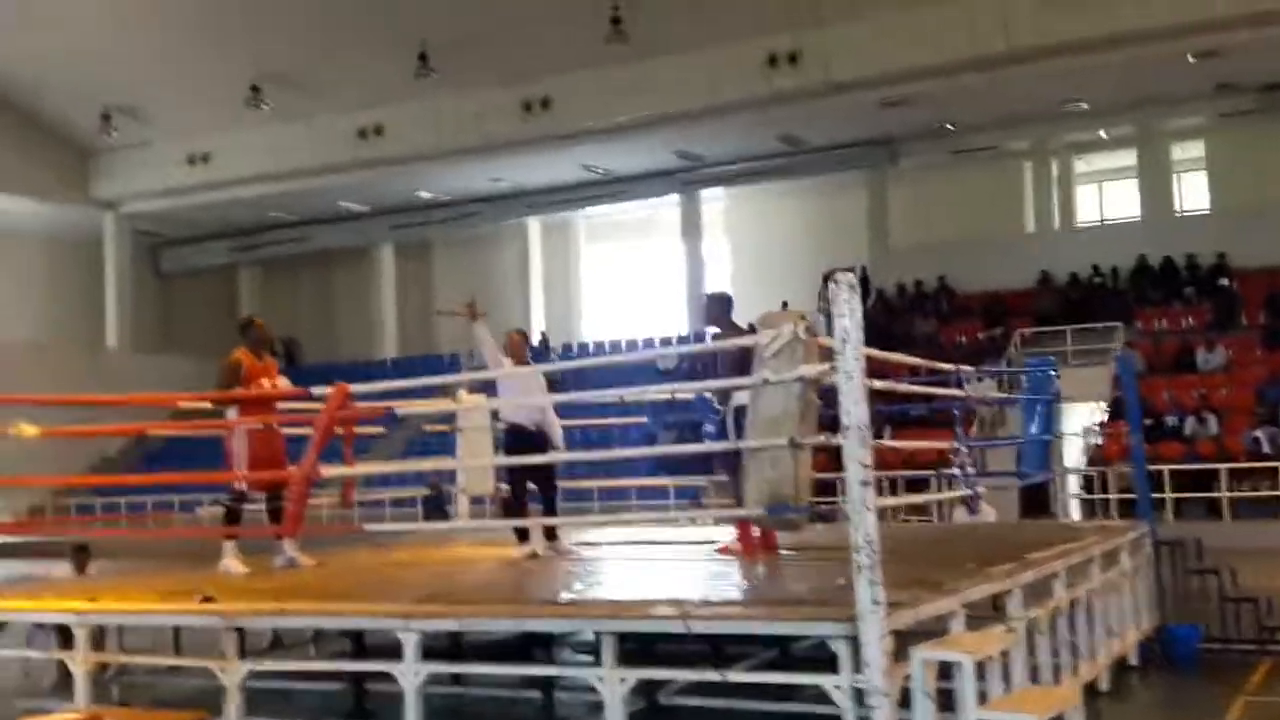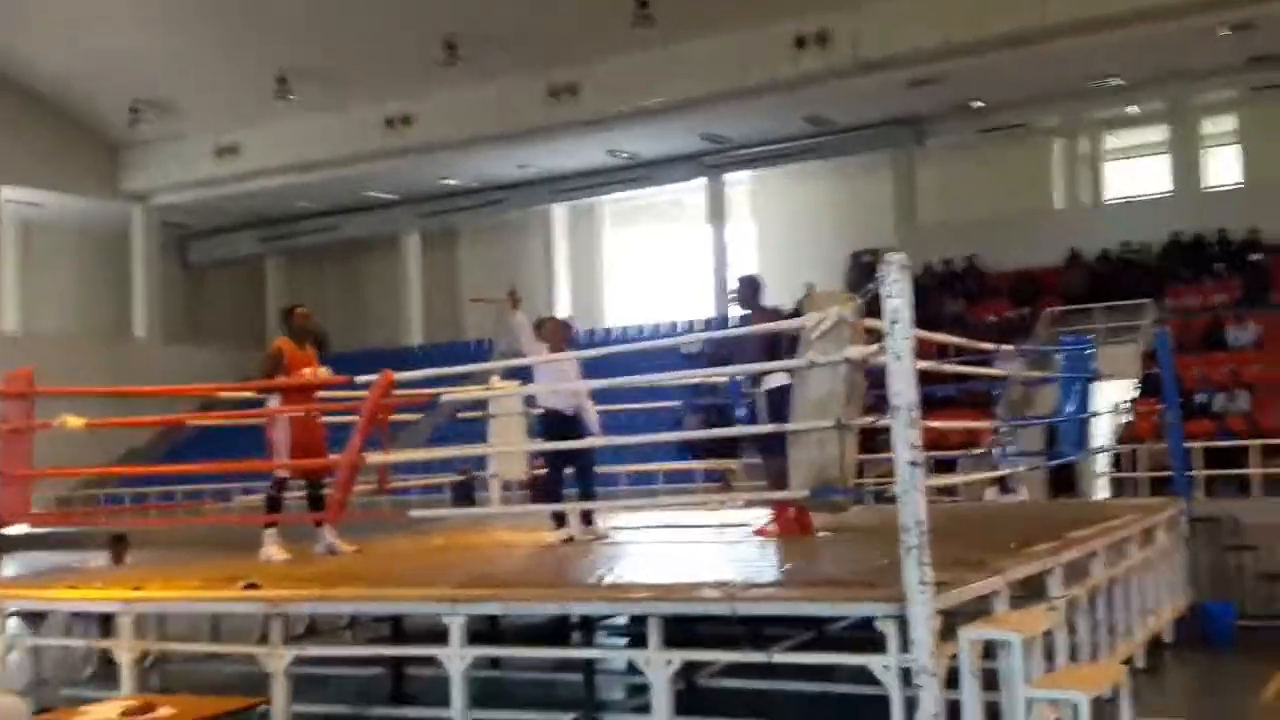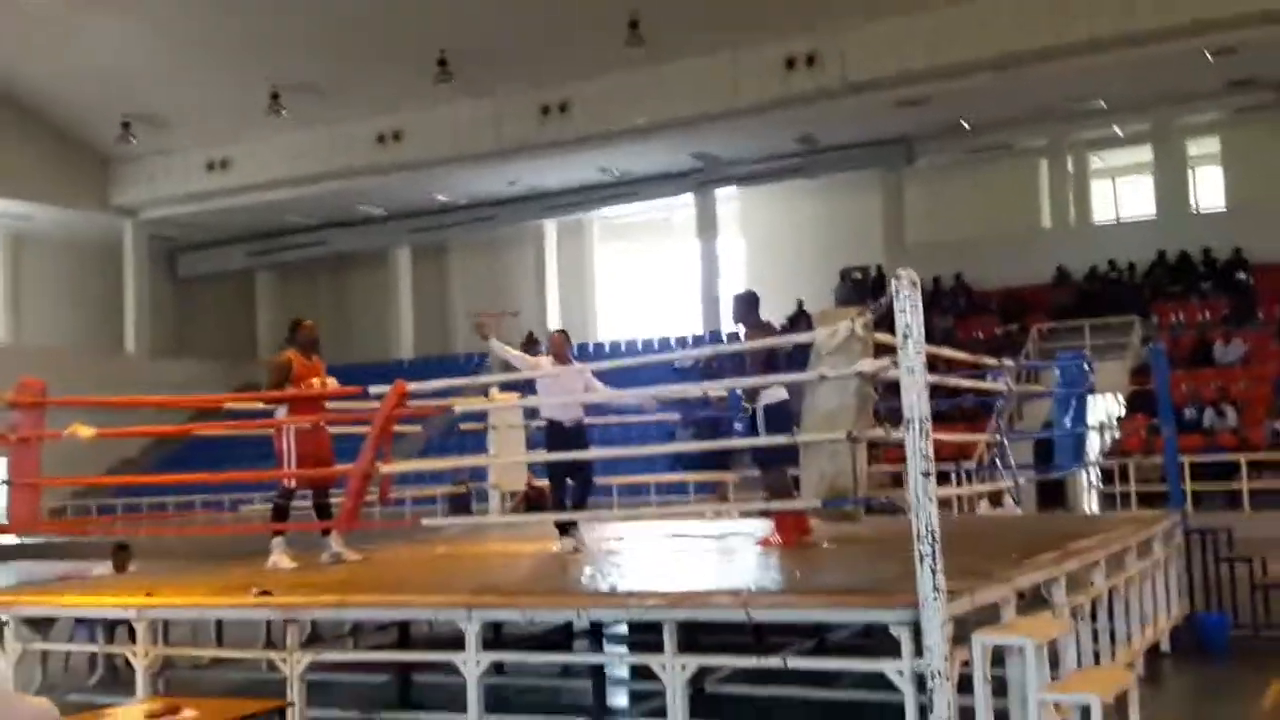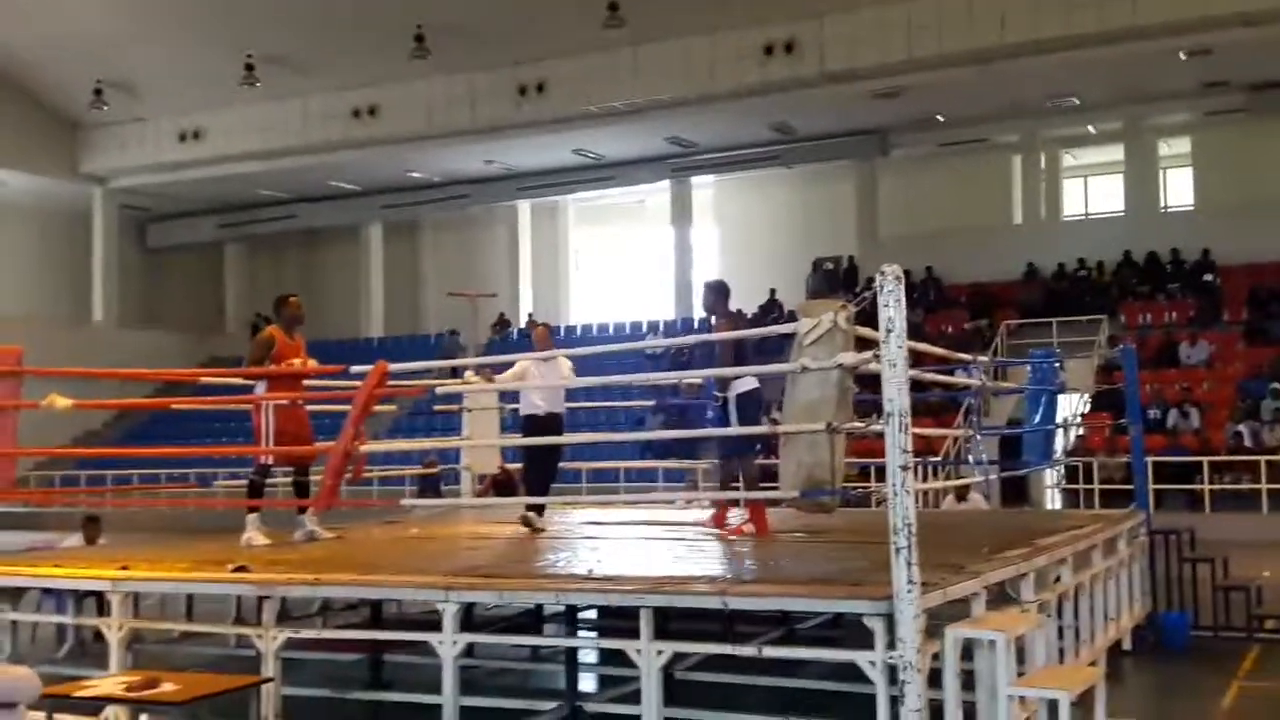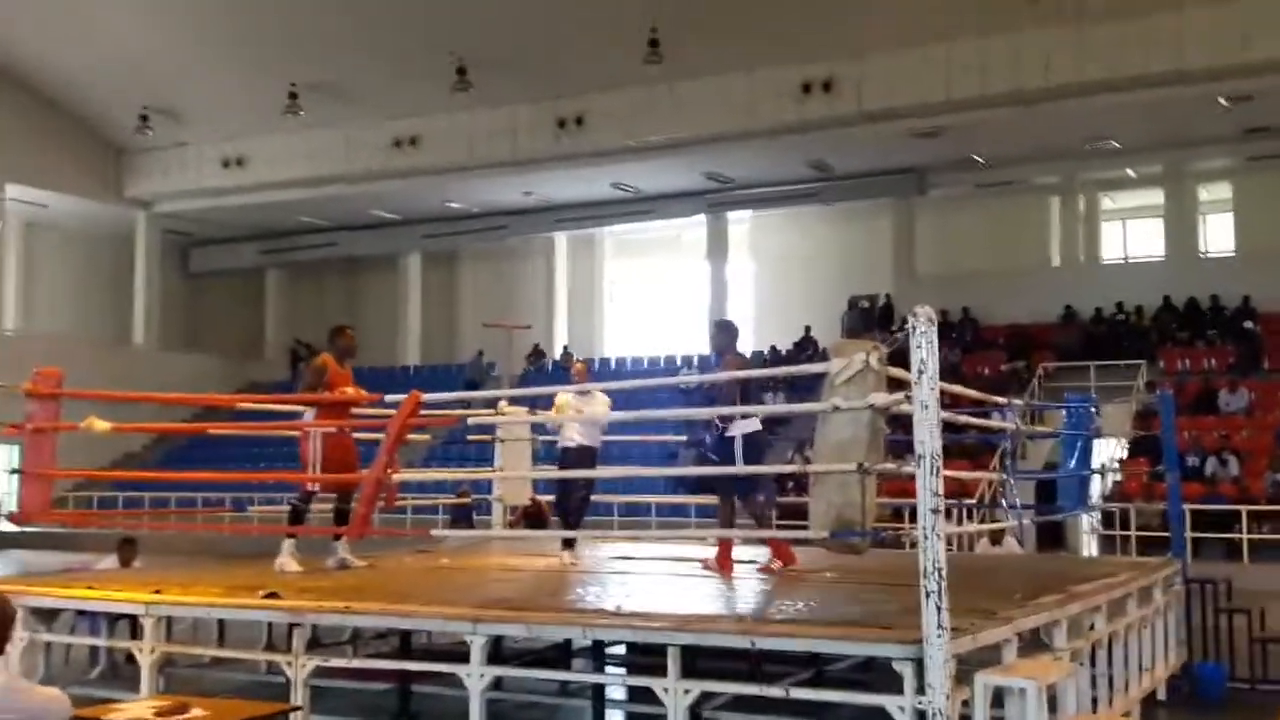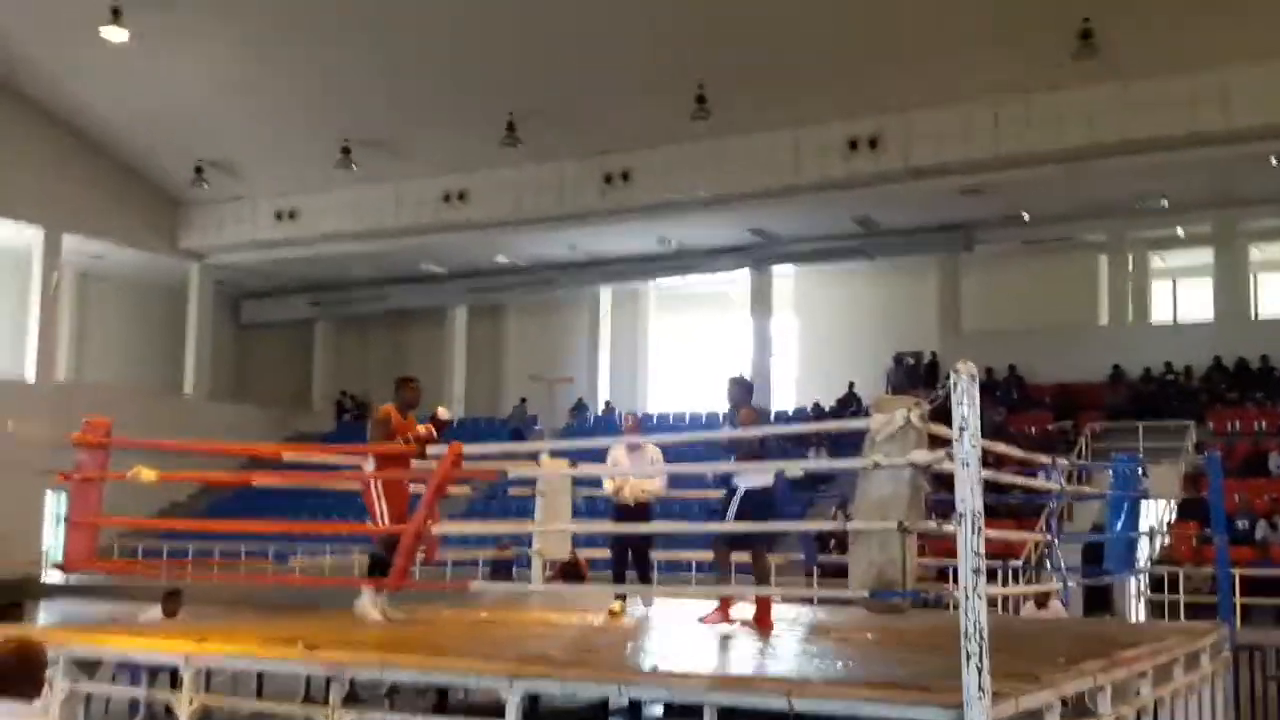
dt=0.4s
person 1, frame 1
left shoulder: (271, 361)
right shoulder: (236, 360)
left wrist: (283, 391)
right wrist: (250, 392)
left hip: (269, 427)
right hip: (244, 428)
left knee: (277, 487)
right knee: (240, 489)
left ankle: (286, 549)
right ankle: (229, 553)
person 1, frame 2
left shoulder: (311, 350)
right shoulder: (278, 349)
left wrist: (323, 378)
right wrist: (291, 381)
left hip: (309, 415)
right hip: (285, 416)
left knee: (316, 475)
right knee: (281, 476)
left ankle: (325, 536)
right ankle: (270, 540)
person 1, frame 3
left shoulder: (319, 361)
right shoulder: (285, 360)
right elbow: (268, 395)
left wrist: (331, 388)
right wrist: (298, 391)
left hip: (316, 425)
right hip: (293, 427)
left knee: (323, 485)
right knee: (289, 485)
left ankle: (333, 545)
right ankle: (277, 549)
person 1, frame 4
left shoulder: (299, 340)
right shoulder: (268, 337)
right elbow: (248, 370)
left wrist: (309, 368)
right wrist: (280, 368)
left hip: (295, 404)
right hip: (271, 404)
left knee: (303, 461)
right knee: (265, 462)
left ankle: (307, 523)
right ankle: (252, 526)
person 1, frame 5
left shoulder: (347, 369)
right shoulder: (321, 364)
right elbow: (302, 395)
left wrist: (357, 399)
right wrist: (336, 396)
left hip: (341, 432)
right hip: (319, 431)
left knee: (347, 488)
right knee: (310, 489)
left ankle: (340, 551)
right ankle: (287, 552)
person 1, frame 6
left shoulder: (410, 419)
right shoulder: (384, 414)
left elbow: (421, 450)
right elbow: (376, 447)
left wrist: (436, 428)
right wrist: (407, 439)
left hip: (398, 482)
right hip: (378, 481)
left knee: (396, 540)
right knee: (388, 536)
left ankle: (377, 602)
right ankle: (368, 595)
person 2, frame 1
left shoulder: (726, 338)
right shoulder: (742, 334)
left elbow: (727, 376)
left wrist: (721, 403)
left hip: (735, 405)
right hip: (746, 403)
left knee: (736, 470)
right knee: (738, 470)
left ankle: (745, 537)
right ankle: (766, 536)
person 2, frame 2
left shoulder: (756, 319)
right shoulder: (774, 315)
left elbow: (758, 360)
left wrist: (752, 386)
left hip: (769, 387)
right hip: (782, 384)
left knee: (773, 454)
right knee: (779, 451)
left ankle: (783, 519)
right ankle: (799, 515)
person 2, frame 3
left shoulder: (753, 333)
right shoulder: (768, 329)
left elbow: (755, 371)
left wrist: (748, 403)
left hip: (765, 402)
right hip: (778, 398)
left knee: (770, 467)
right knee: (778, 462)
person 2, frame 4
left shoulder: (723, 324)
right shoulder: (734, 320)
left elbow: (726, 365)
left wrist: (718, 397)
left hip: (737, 393)
right hip: (745, 391)
left knee: (742, 456)
right knee: (727, 454)
left ankle: (758, 520)
right ankle: (719, 515)
person 2, frame 5
left shoulder: (731, 362)
right shoulder: (735, 362)
left elbow: (731, 402)
left wrist: (717, 428)
right wrist: (719, 428)
left hip: (740, 434)
right hip: (739, 434)
left knee: (749, 498)
right knee: (726, 494)
left ankle: (782, 552)
right ankle: (723, 558)
person 2, frame 6
left shoulder: (745, 415)
right shoulder: (752, 415)
left elbow: (751, 450)
left hip: (749, 487)
right hip: (762, 486)
left knee: (722, 545)
right knee: (758, 550)
left ankle: (723, 608)
right ankle: (762, 617)
person 3, frame 1
left shoulder: (537, 375)
right shoulder: (502, 367)
left elbow: (547, 409)
right elbow: (487, 347)
left wrist: (558, 441)
right wrist: (476, 321)
left hip: (538, 435)
right hip: (515, 435)
left knee: (548, 487)
right knee: (517, 490)
left ankle: (552, 538)
right ankle: (524, 542)
person 3, frame 2
left shoulder: (571, 360)
right shoulder: (539, 354)
left elbow: (582, 395)
right elbow: (525, 333)
left wrist: (594, 426)
right wrist: (516, 309)
left hip: (573, 419)
right hip: (552, 419)
left knee: (586, 470)
right knee: (554, 475)
left ankle: (588, 523)
right ankle: (561, 526)
person 3, frame 3
left shoulder: (580, 371)
right shoulder: (540, 366)
left elbow: (603, 392)
right elbow: (515, 357)
left wrist: (638, 400)
right wrist: (490, 339)
left hip: (577, 428)
right hip: (556, 429)
left knee: (584, 480)
right knee: (558, 484)
left ankle: (572, 526)
right ankle: (565, 534)
person 3, frame 4
left shoulder: (563, 363)
right shoulder: (525, 363)
left elbow: (571, 380)
right elbow: (507, 378)
left wrist: (568, 379)
right wrist: (492, 379)
left hip: (554, 420)
right hip: (532, 419)
left knee: (549, 469)
right knee: (531, 466)
left ankle: (536, 513)
right ankle: (531, 512)
person 3, frame 5
left shoulder: (601, 399)
right shoulder: (563, 397)
left elbow: (603, 421)
left wrist: (582, 411)
right wrist: (555, 415)
left hip: (587, 452)
right hip: (567, 451)
left knee: (580, 499)
right knee: (562, 500)
left ankle: (569, 545)
right ankle: (568, 543)
person 3, frame 6
left shoulder: (653, 453)
right shoulder: (615, 452)
left elbow: (661, 484)
right elbow: (607, 480)
left wrist: (641, 486)
right wrist: (613, 489)
left hip: (642, 507)
right hip: (621, 507)
left knee: (640, 552)
right knee: (618, 551)
right ankle: (619, 598)
